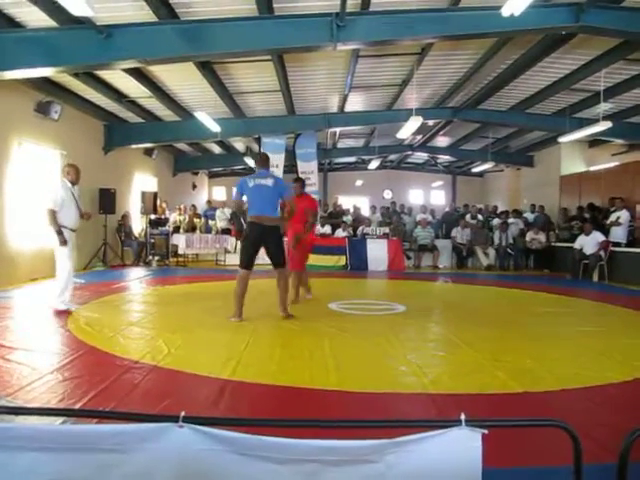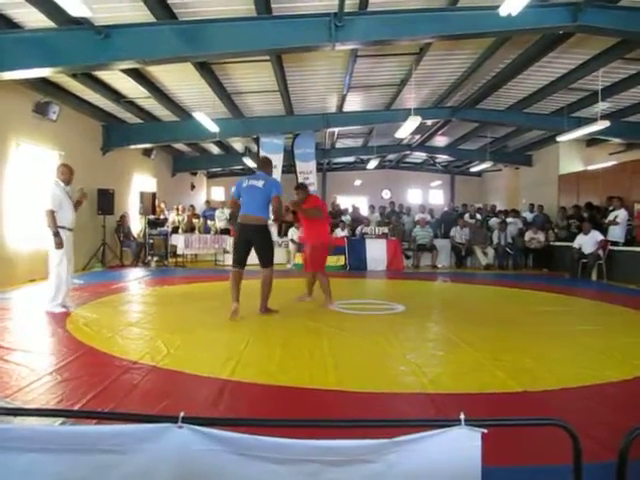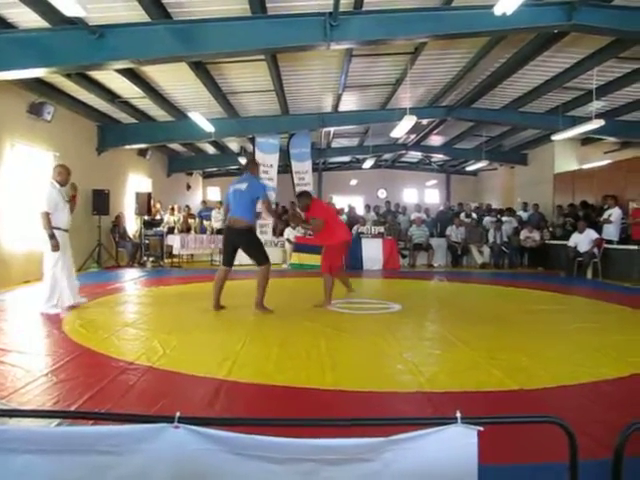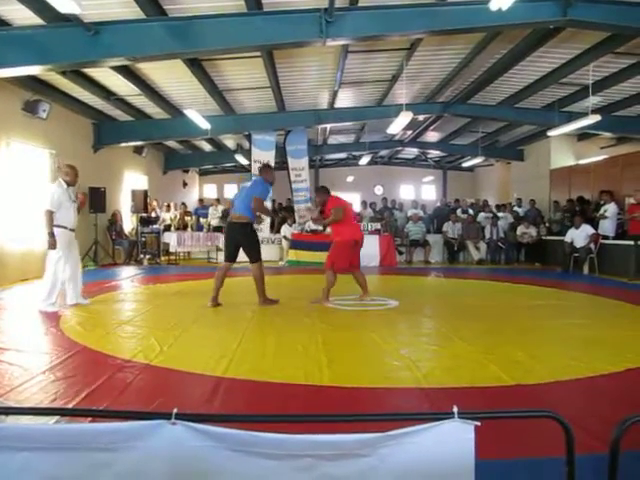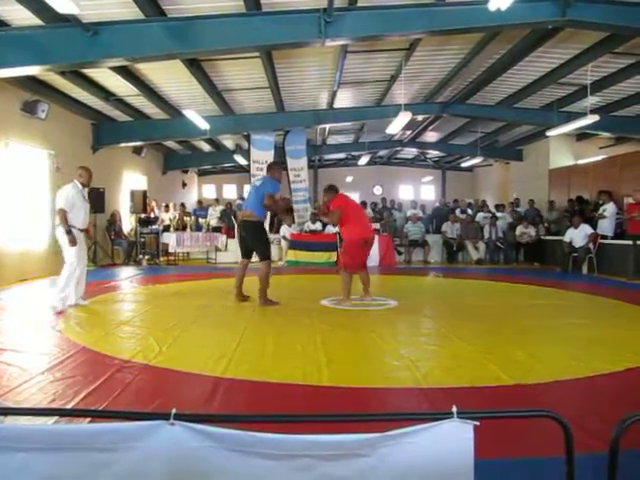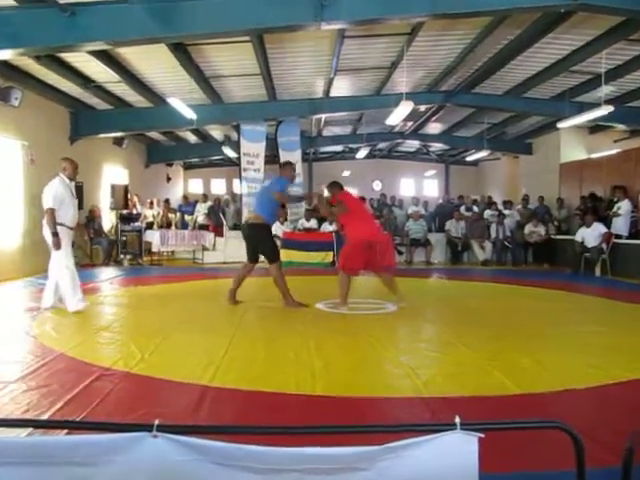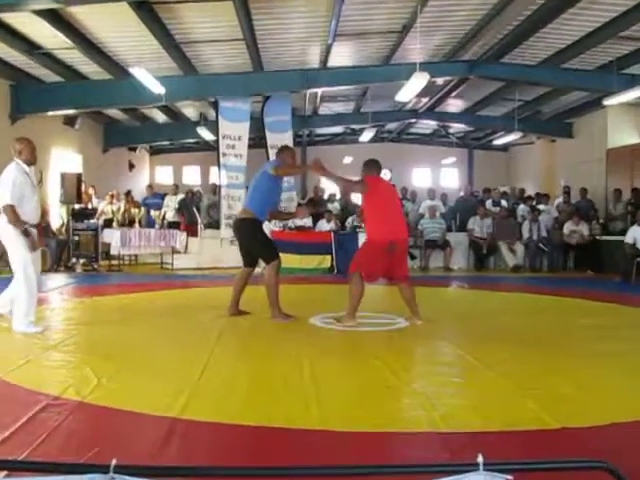
dt=0.4s
person 1, frame 1
left shoulder: (74, 190)
right shoulder: (60, 189)
right elbow: (51, 212)
left wrist: (83, 215)
right wrist: (59, 234)
left hip: (70, 232)
right hip: (62, 233)
left knee: (67, 267)
right knee: (66, 267)
left ankle: (62, 301)
right ankle: (60, 302)
person 1, frame 2
left shoulder: (65, 189)
right shoulder: (55, 189)
right elbow: (49, 213)
left wrist: (80, 201)
right wrist: (56, 236)
left hip: (67, 233)
right hip: (59, 233)
left knee: (66, 269)
right knee: (58, 269)
left ankle: (61, 301)
right ankle: (53, 304)
person 1, frame 3
left shoulder: (61, 191)
right shoulder: (50, 190)
left elbow: (69, 211)
right elbow: (44, 215)
left wrist: (73, 196)
right wrist: (52, 237)
left hip: (63, 234)
right hip: (54, 234)
left knee: (67, 268)
right knee: (53, 270)
left ankle: (70, 298)
right ankle: (48, 305)
person 1, frame 4
left shoulder: (70, 190)
right shoulder: (56, 189)
left elbow: (73, 212)
right elbow: (48, 213)
left wrist: (81, 203)
right wrist: (51, 235)
left hip: (69, 233)
right hip: (59, 232)
left knee: (74, 266)
right knee: (55, 269)
left ankle: (74, 297)
right ankle: (47, 303)
person 1, frame 5
left shoulder: (83, 192)
right shoulder: (68, 190)
right elbow: (61, 212)
left wrist: (88, 229)
right wrist: (69, 233)
left hip: (79, 233)
right hip: (67, 232)
left knee: (81, 265)
right knee: (72, 264)
left ankle: (75, 297)
right ankle: (60, 299)
person 1, frame 6
left shoulder: (69, 186)
right shoulder: (55, 186)
right elbow: (49, 212)
right wrist: (54, 235)
left hip: (66, 230)
right hip: (57, 230)
left knee: (58, 267)
right knee: (66, 265)
left ankle: (49, 301)
right ankle: (74, 302)
person 1, frame 7
left shoulder: (28, 173)
left wrist: (31, 232)
right wrist: (28, 235)
left hip: (27, 230)
left knee: (28, 274)
right knee: (26, 277)
person 2, frame 1
left shoulder: (245, 181)
right shoulder: (280, 182)
left elbow: (236, 207)
right wrist: (282, 223)
left hip: (253, 227)
right hip: (273, 229)
left knee: (244, 271)
right knee: (281, 269)
left ankle: (238, 313)
right ankle: (284, 310)
person 2, frame 2
left shoulder: (242, 181)
right shoulder: (273, 183)
left elbow: (232, 204)
right elbow: (276, 205)
right wrist: (278, 218)
left hip: (242, 227)
right hip: (260, 228)
left knee: (237, 267)
right knee: (267, 269)
left ankle: (235, 302)
right ankle: (263, 306)
person 2, frame 3
left shoulder: (233, 185)
right shoulder: (257, 184)
right elbow: (267, 207)
right wrist: (277, 218)
left hip: (229, 229)
right hip: (245, 231)
left knee: (225, 267)
right knee: (264, 265)
left ankle: (216, 303)
right ankle: (259, 303)
person 2, frame 4
left shoulder: (247, 184)
right shoulder: (264, 185)
left elbow: (232, 204)
right elbow: (256, 206)
right wrist: (270, 213)
left hip: (231, 225)
right hip: (244, 227)
left knee: (227, 262)
right knee: (256, 262)
left ankle: (214, 298)
right ankle: (262, 298)
person 2, frame 5
left shoulder: (257, 182)
right shoulder: (273, 183)
right elbow: (269, 201)
left wrist: (277, 206)
right wrist: (279, 208)
left hip: (242, 223)
right hip: (254, 225)
left knee: (245, 260)
right knee: (265, 261)
left ankle: (238, 293)
right ankle: (263, 298)
person 2, frame 6
left shoulder: (270, 183)
right shoulder: (281, 182)
right elbow: (279, 197)
left wrist: (277, 213)
right wrist: (301, 198)
left hip: (249, 226)
right hip: (259, 228)
left knee: (251, 262)
right knee: (275, 263)
left ankle: (232, 294)
right ankle: (288, 300)
person 2, frame 7
left shoulder: (273, 179)
right shoulder: (271, 166)
left elbow: (272, 213)
right elbow: (279, 171)
left wrist: (294, 214)
left hip: (244, 223)
right hip: (249, 224)
left knee: (249, 266)
right knee: (273, 261)
left ankle: (233, 307)
person 3, frame 1
left shoulder: (309, 201)
right shoulder: (291, 200)
left elbow: (312, 222)
right elbow: (287, 217)
left wrist: (298, 236)
left hip: (303, 239)
right hip: (292, 238)
left knee: (296, 267)
right knee: (299, 267)
left ankle: (295, 296)
right ankle: (307, 290)
person 3, frame 2
left shoulder: (315, 201)
right shoulder: (301, 204)
left elbow: (316, 216)
right elbow: (300, 220)
left wrist: (299, 208)
left hip: (320, 240)
right hip: (310, 241)
left knee: (317, 269)
right knee: (309, 268)
left ankle: (329, 299)
right ankle: (308, 294)
person 3, frame 3
left shoulder: (315, 207)
right shoulder: (316, 205)
left elbow: (317, 227)
left hip: (335, 241)
right hip: (341, 237)
left knee: (327, 270)
right knee: (336, 268)
left ankle: (327, 301)
right ankle: (349, 289)
person 3, frame 4
left shoulder: (332, 201)
right shoulder: (336, 202)
left elbow: (339, 216)
right elbow: (331, 219)
left wrist: (324, 222)
right wrist: (320, 217)
left hip: (345, 239)
right hip: (356, 237)
left knee: (331, 267)
right knee: (354, 267)
left ankle: (324, 297)
right ankle: (365, 293)
person 3, frame 5
left shoulder: (336, 201)
right shoulder: (346, 200)
left elbow: (334, 220)
left wrist: (324, 218)
right wrist: (327, 213)
left hip: (355, 237)
right hip: (368, 235)
left knee: (346, 267)
right knee: (361, 266)
left ankle: (346, 298)
right ankle: (366, 293)
person 3, frame 6
left shoulder: (340, 199)
right shoulder: (352, 199)
left elbow: (341, 210)
left wrist: (325, 208)
right wrist: (329, 210)
left hip: (358, 240)
right hip: (374, 236)
left knee: (344, 269)
right knee: (381, 269)
left ankle: (343, 302)
right ankle: (398, 296)
person 3, frame 7
left shoulder: (370, 184)
right shoulder: (389, 187)
left elbow: (349, 186)
left hip: (380, 239)
right hip: (400, 238)
left knee: (357, 275)
right knee: (401, 279)
